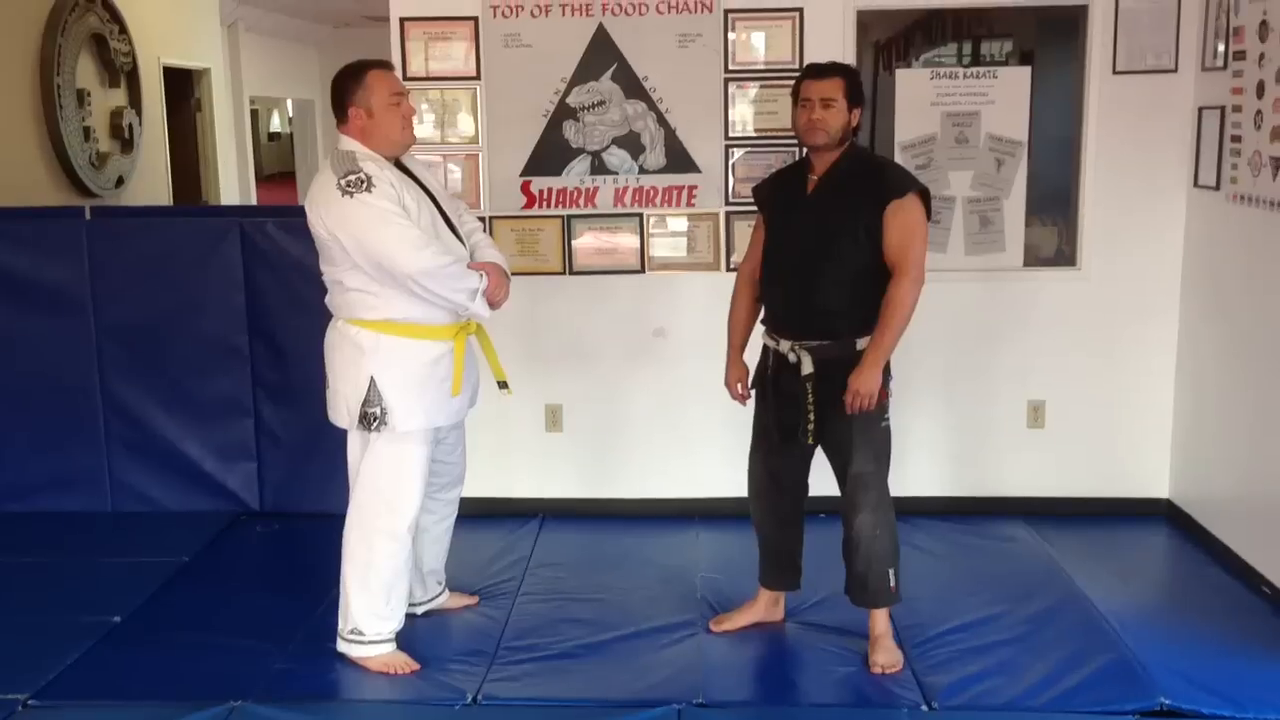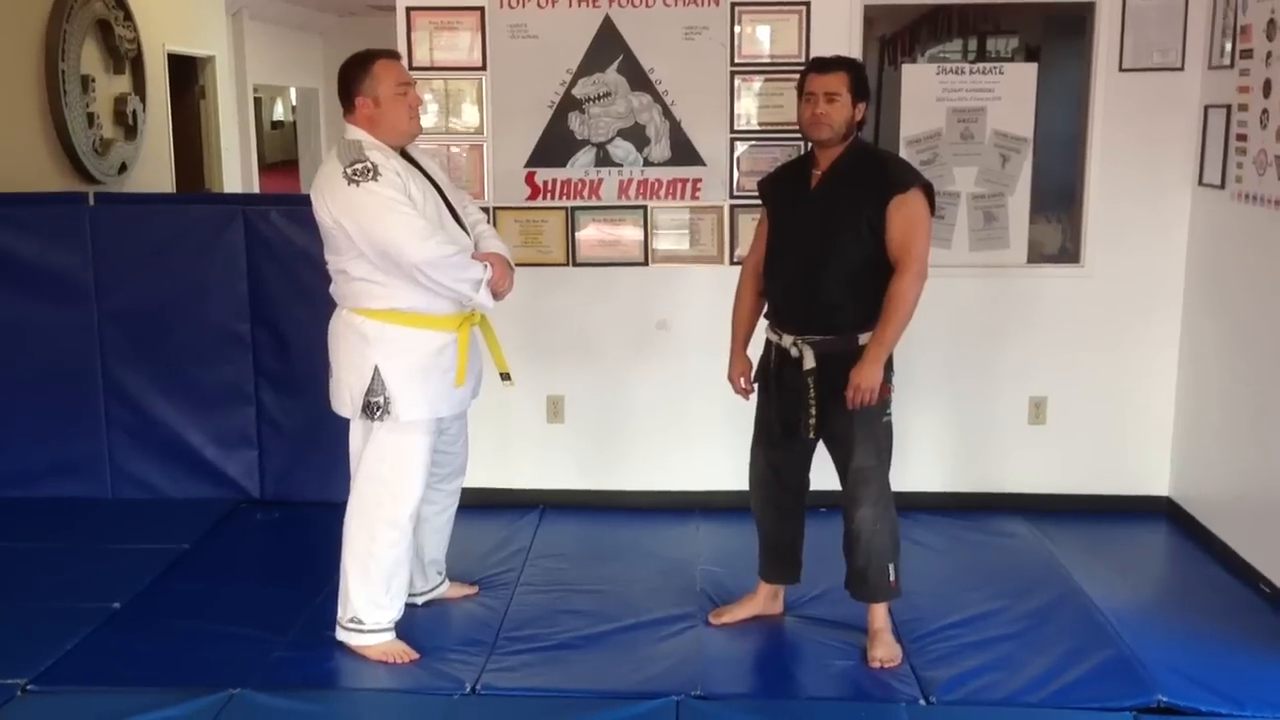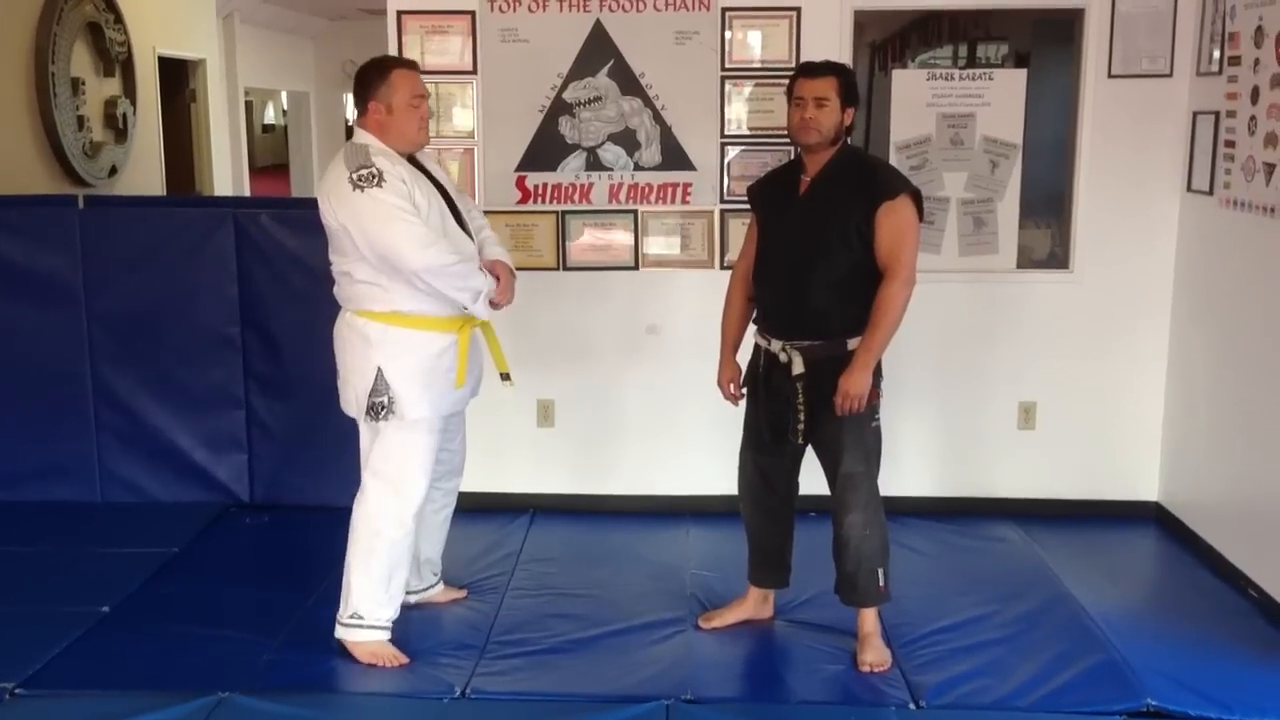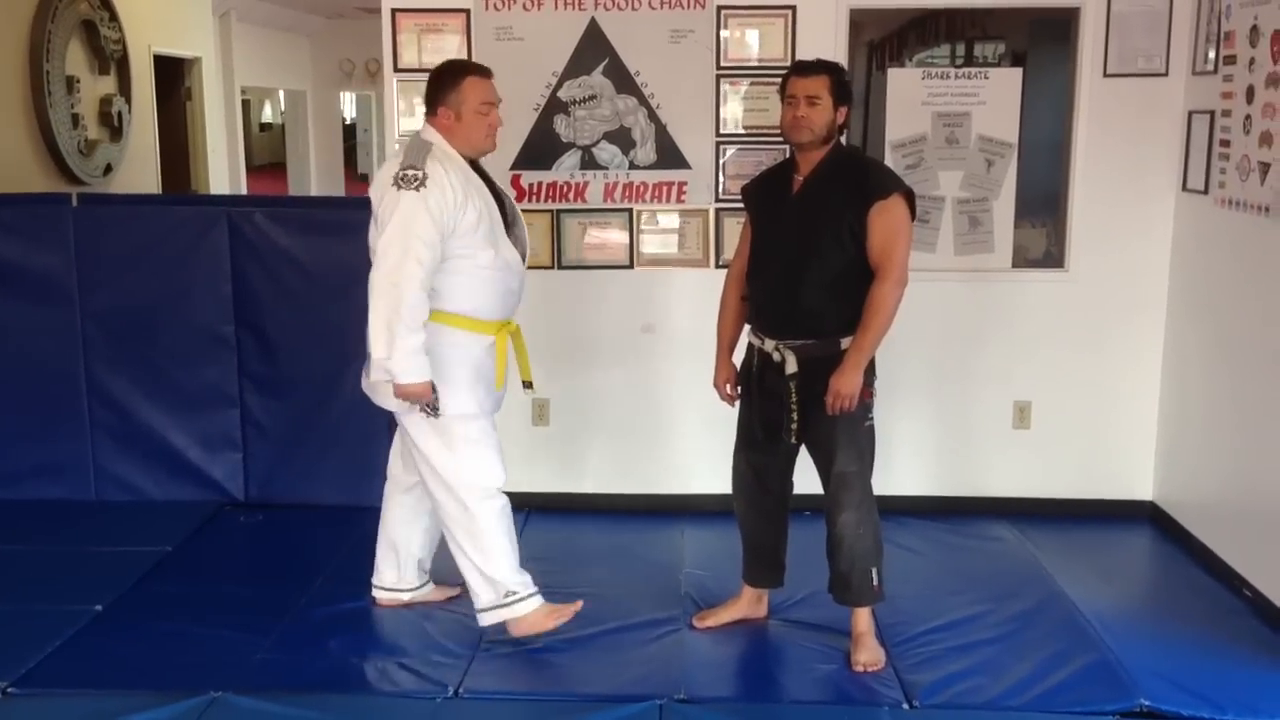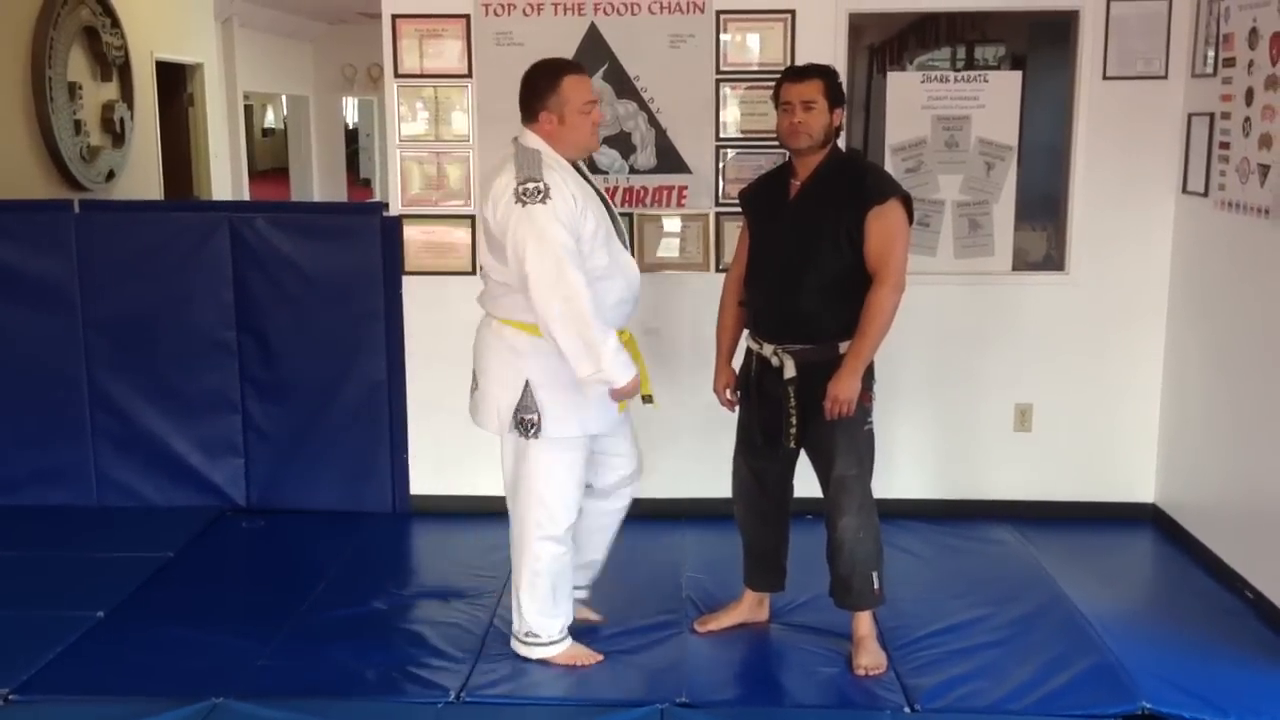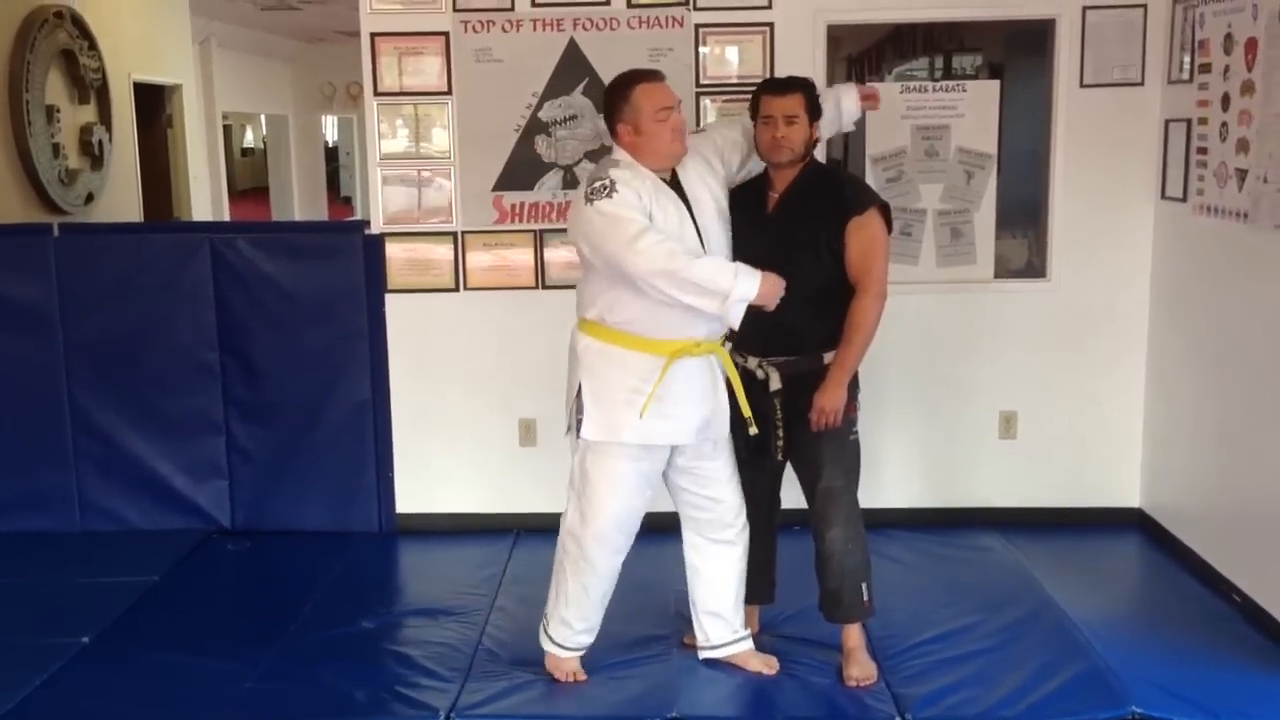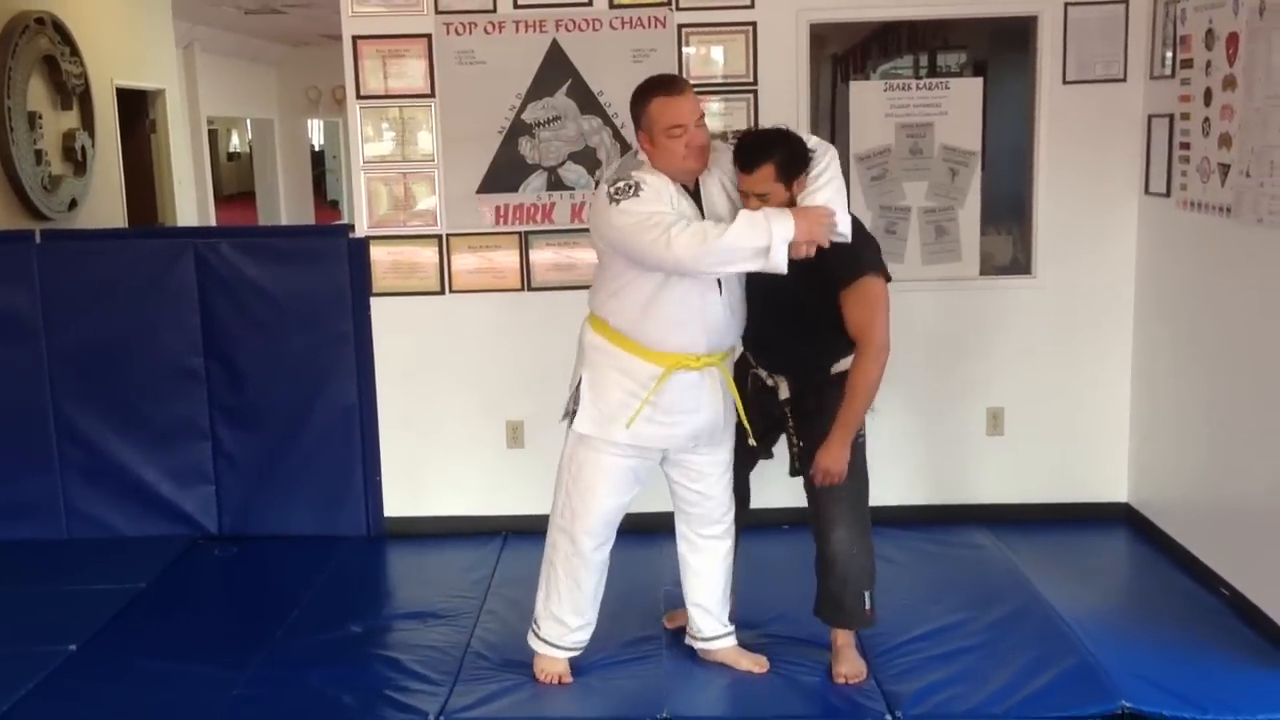
dt=0.5s
person 1, frame 1
left shoulder: (407, 170)
right shoulder: (345, 185)
left elbow: (464, 225)
right elbow: (415, 264)
left wrist: (492, 266)
right wrist: (479, 293)
left hip: (434, 356)
right hip: (387, 362)
left knee: (439, 482)
right knee: (388, 499)
left ankle: (425, 589)
right ankle: (365, 632)
person 1, frame 2
left shoulder: (411, 160)
right shoulder: (352, 173)
left elbow: (469, 217)
right elbow: (420, 253)
left wrist: (496, 257)
right wrist: (483, 283)
left hip: (436, 346)
right hip: (391, 351)
left knee: (441, 472)
right knee: (390, 487)
left ankle: (425, 579)
right ankle: (365, 621)
person 1, frame 3
left shoulder: (414, 165)
right shoulder: (359, 176)
left elbow: (469, 221)
right elbow: (422, 258)
left wrist: (497, 264)
right wrist: (482, 291)
left hip: (433, 349)
right hip: (394, 353)
left knee: (439, 475)
right knee: (395, 488)
left ankle: (416, 581)
right ankle: (362, 619)
person 1, frame 4
left shoulder: (463, 168)
right shoulder: (418, 176)
right elbow: (400, 278)
right wrist: (406, 365)
left hip: (462, 351)
right hip: (434, 357)
left knee: (418, 471)
right knee: (472, 480)
left ankle: (397, 580)
right ankle: (512, 601)
person 1, frame 5
left shoulder: (560, 167)
right shoulder: (531, 185)
right elbow: (557, 292)
right wrist: (614, 367)
left hip: (578, 361)
right hip: (539, 366)
left knee: (615, 475)
right knee: (546, 508)
left ankle: (566, 586)
right ankle: (540, 634)
person 1, frame 6
left shoulder: (700, 159)
right shoulder: (607, 192)
left elbow: (759, 132)
right elbow: (655, 263)
left wrist: (843, 102)
right wrist: (748, 283)
left hip: (698, 376)
right hip: (629, 384)
left knee: (717, 516)
right knee: (601, 520)
left ankle: (723, 637)
right ankle: (563, 640)
person 1, frame 7
left shoulder: (728, 161)
right shoulder: (625, 193)
right elbow: (687, 249)
left wrist: (814, 221)
right wrist: (785, 231)
left hip: (705, 383)
right hip: (625, 380)
left knee: (710, 516)
right knee: (586, 519)
left ankle: (712, 634)
right ankle: (555, 639)
person 2, frame 1
left shoulder: (887, 185)
right shoulder: (776, 189)
left elbow: (906, 275)
right elbow: (751, 274)
left wrist: (872, 363)
right wrist: (735, 353)
left hip: (849, 365)
right hip: (781, 364)
left knee: (865, 497)
right knee: (771, 486)
left ankle: (880, 625)
right ankle: (770, 598)
person 2, frame 2
left shoulder: (892, 180)
right shoulder: (782, 184)
left elbow: (910, 270)
right elbow: (755, 269)
left wrist: (874, 358)
right wrist: (738, 348)
left hip: (851, 361)
right hip: (784, 359)
left knee: (866, 492)
right knee: (773, 479)
left ankle: (878, 619)
right ankle: (770, 591)
person 2, frame 3
left shoulder: (880, 186)
right shoulder: (771, 189)
left elbow: (898, 277)
right elbow: (745, 274)
left wrist: (863, 364)
right wrist: (729, 354)
left hip: (841, 366)
right hip: (773, 363)
left knee: (855, 497)
right knee: (762, 484)
left ankle: (869, 624)
right ankle: (760, 596)
person 2, frame 4
left shoulder: (872, 184)
right shoulder: (765, 188)
left elbow: (889, 277)
right elbow: (740, 275)
left wrist: (855, 364)
right wrist: (724, 353)
left hip: (834, 365)
right hip: (767, 363)
left knee: (848, 497)
right knee: (756, 483)
left ankle: (862, 624)
right ankle: (754, 595)
person 2, frame 5
left shoulder: (869, 189)
right shoulder: (762, 193)
left elbow: (887, 282)
right elbow: (739, 279)
left wrist: (852, 369)
right wrist: (724, 359)
left hip: (832, 368)
right hip: (765, 367)
left knee: (848, 500)
right knee: (756, 487)
left ankle: (864, 628)
right ankle: (756, 599)
person 2, frame 6
left shoulder: (848, 199)
right shoulder: (740, 202)
left elbow: (870, 292)
left wrist: (838, 379)
left hip: (817, 379)
right hip: (749, 378)
left knee: (834, 512)
right knee: (746, 502)
left ankle: (853, 639)
right ankle: (746, 616)
person 2, frame 7
left shoulder: (846, 245)
left elbow: (873, 347)
left wrist: (840, 439)
left hip: (825, 386)
right hip: (755, 377)
left knee: (839, 513)
left ankle: (843, 637)
